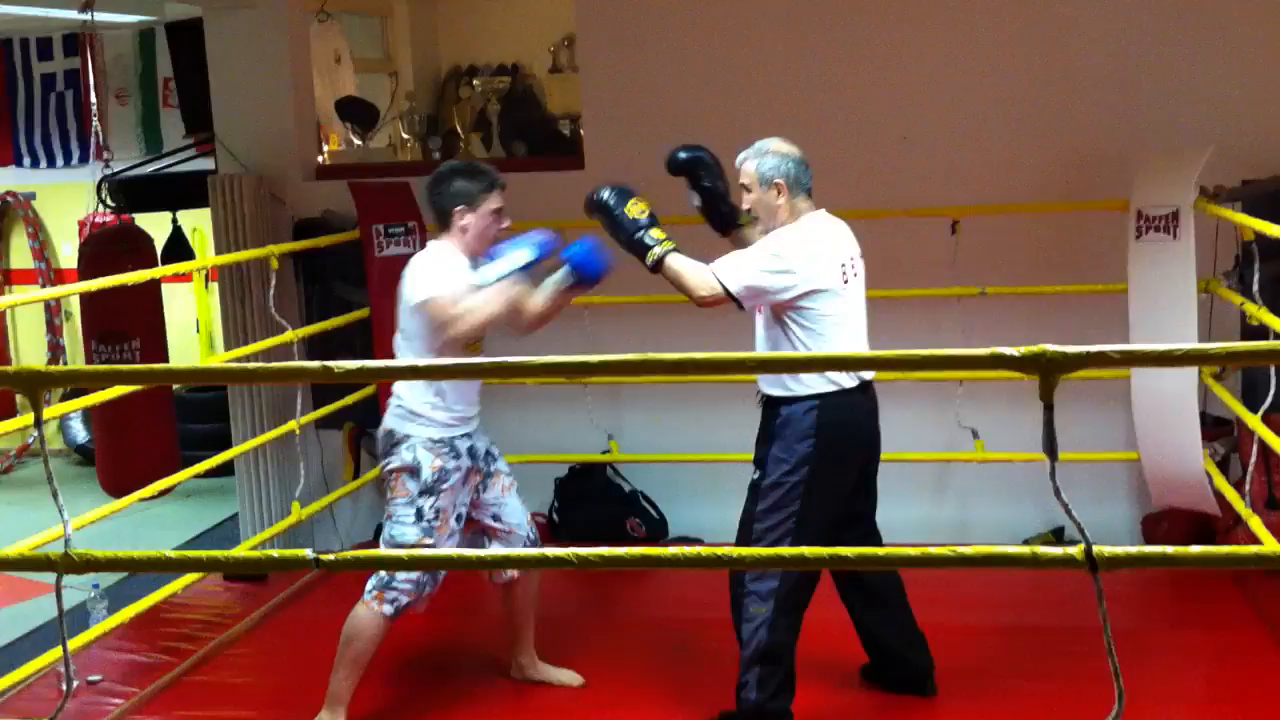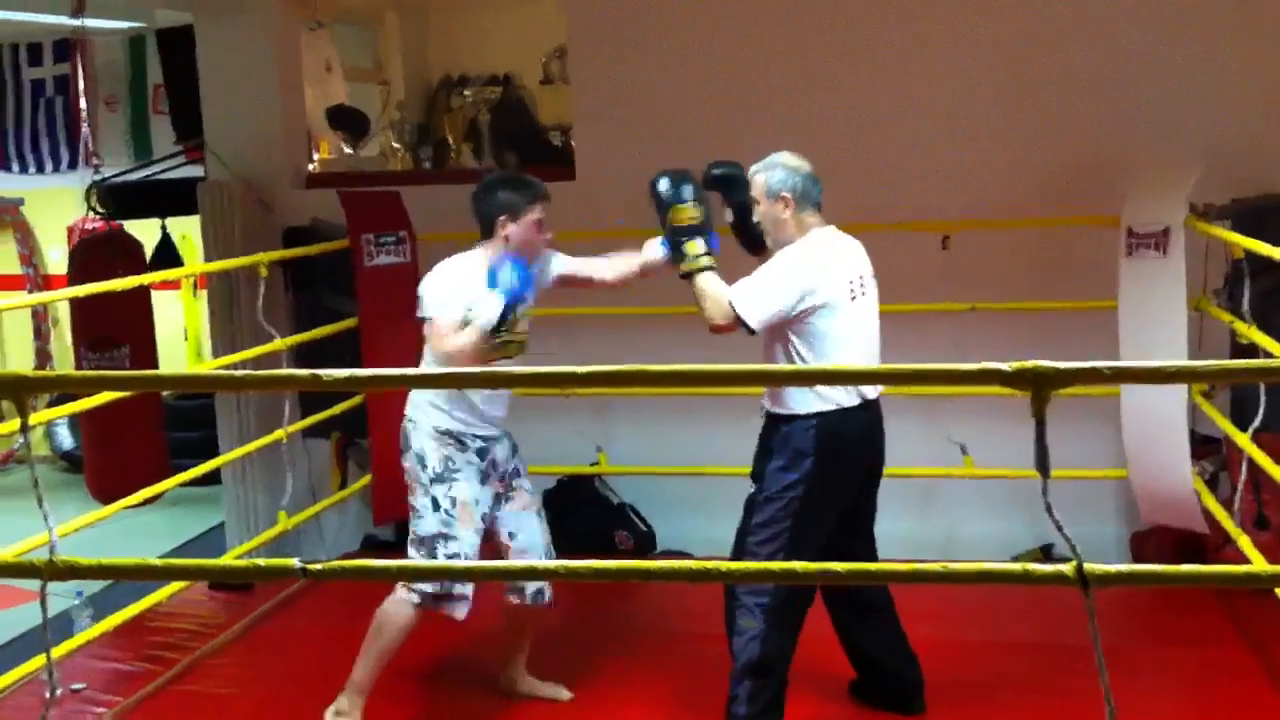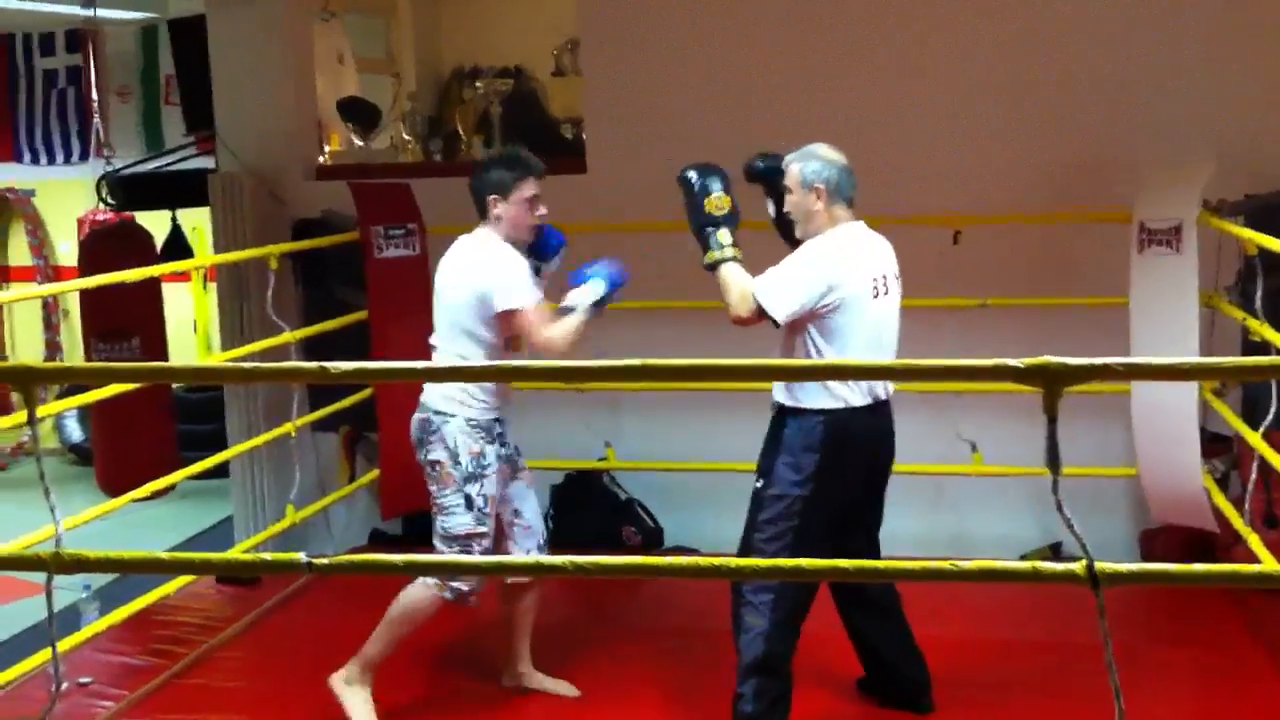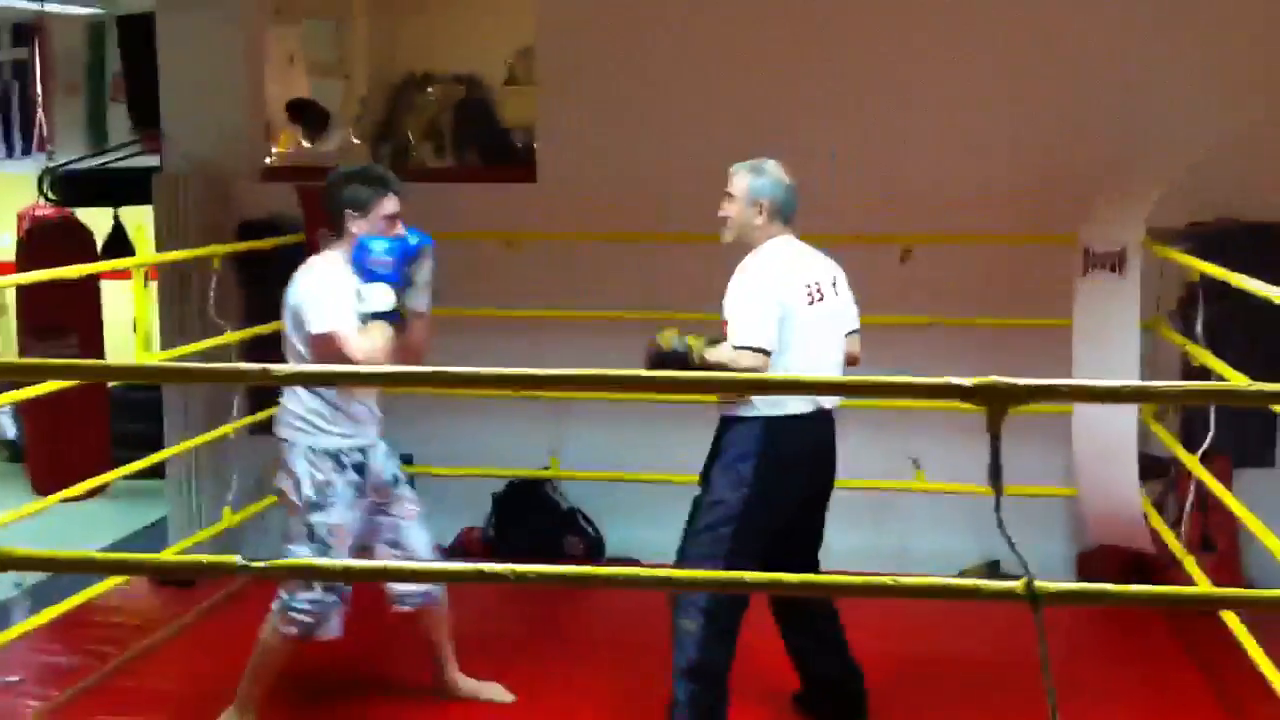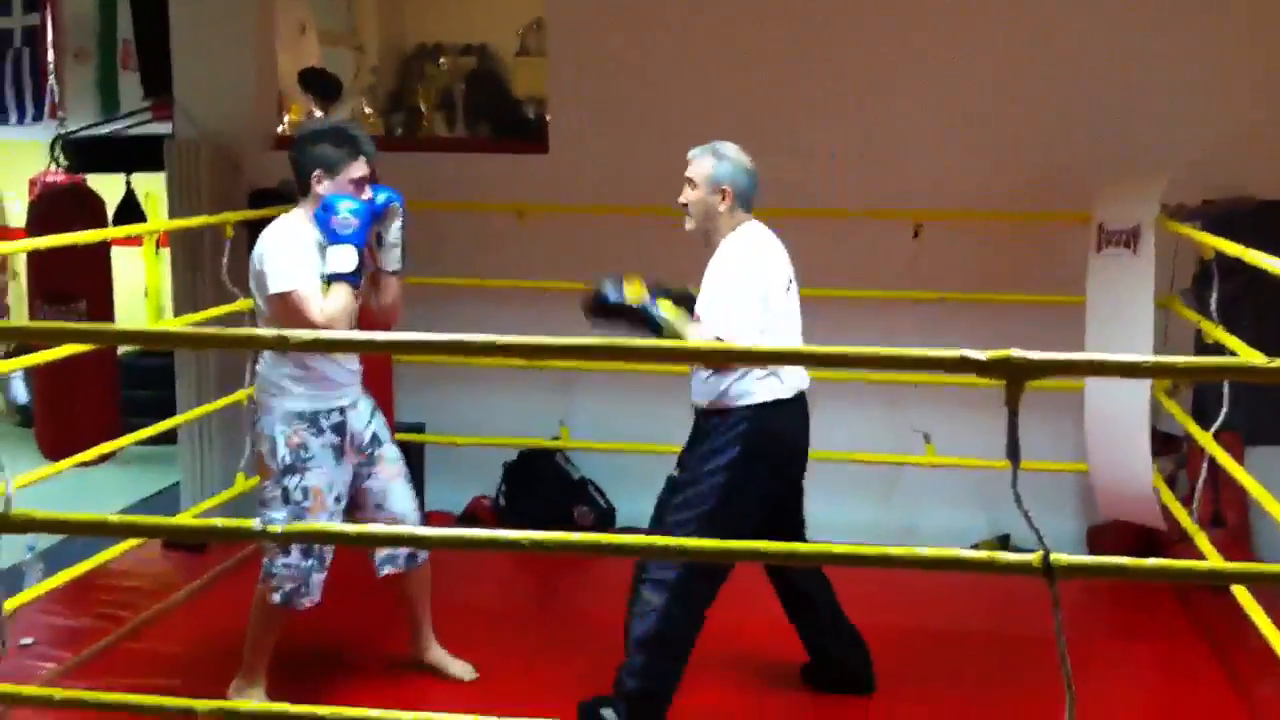
dt=0.4s
person 1, frame 1
left shoulder: (798, 246)
right shoulder: (829, 231)
left elbow: (709, 287)
right elbow: (761, 263)
left wrist: (643, 236)
right wrist: (719, 207)
left hip: (810, 420)
right hip: (849, 410)
left knee: (769, 560)
right knee: (854, 544)
right ankle: (906, 665)
person 1, frame 2
left shoulder: (805, 262)
right shoulder: (843, 248)
left elbow: (721, 315)
left wrist: (690, 242)
right wrist: (745, 223)
left hip: (812, 437)
right hip: (855, 426)
left knee: (762, 576)
right knee: (850, 561)
person 1, frame 3
left shoulder: (824, 256)
right shoulder: (874, 246)
left elbow: (745, 307)
left wrist: (716, 229)
right wrist: (785, 219)
left hip: (819, 433)
right hip: (869, 425)
left knee: (768, 573)
right knee: (857, 557)
person 1, frame 4
left shoulder: (758, 271)
right shoulder: (822, 267)
left elbow: (744, 363)
right elbow: (850, 351)
left wrist: (692, 352)
left hip: (763, 439)
right hip: (813, 435)
left knee: (706, 576)
right knee: (793, 569)
person 1, frame 5
left shoulder: (740, 258)
right shoulder: (754, 244)
left elbow: (716, 347)
left wrist: (655, 309)
right wrist: (665, 305)
left hip: (746, 428)
right hip: (778, 418)
left knee: (673, 559)
right knee: (786, 548)
right ankle: (844, 664)
person 2, frame 1
left shoulder: (464, 266)
right shoulder: (436, 265)
left elbow: (526, 318)
right elbow: (460, 327)
left wrist: (570, 278)
right wrist: (512, 271)
left hip: (464, 436)
right hip: (424, 444)
left knee: (519, 541)
right knee: (399, 584)
left ankle: (525, 660)
person 2, frame 2
left shoulder: (535, 266)
right shoulder: (449, 277)
left elbow: (607, 272)
right elbow: (448, 357)
left wrist: (667, 248)
right wrist: (495, 308)
left hip: (492, 442)
right hip: (442, 440)
left knee: (533, 560)
right knee: (434, 578)
left ankle: (517, 673)
person 2, frame 3
left shoulder: (470, 251)
right shoulder: (499, 263)
right elbow: (545, 345)
left wrist: (550, 273)
right wrist: (591, 294)
left hip: (482, 427)
right hip: (458, 428)
left knee: (528, 542)
right knee: (458, 572)
left ankle: (519, 667)
right ankle: (357, 673)
person 2, frame 4
left shoulder: (367, 273)
right shoulder: (318, 282)
left elbow: (411, 354)
right elbow: (367, 365)
left wrist: (417, 285)
right wrist: (378, 293)
left hip: (368, 448)
right hip: (318, 455)
left knee: (417, 563)
right knee: (311, 596)
person 2, frame 5
left shoulder: (343, 231)
right shoulder: (282, 242)
left elbow: (386, 311)
right elbow: (329, 326)
left wrist: (389, 241)
right wrist: (345, 252)
left hip: (353, 405)
right hip: (299, 418)
left knee: (403, 522)
right knee: (296, 558)
left ankle: (426, 643)
right ankle: (249, 680)
